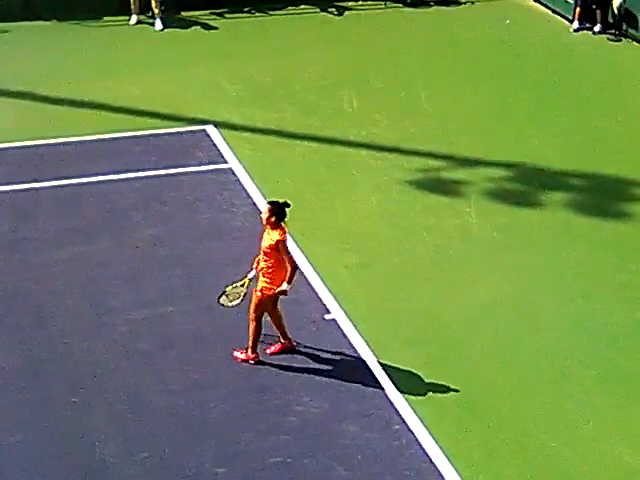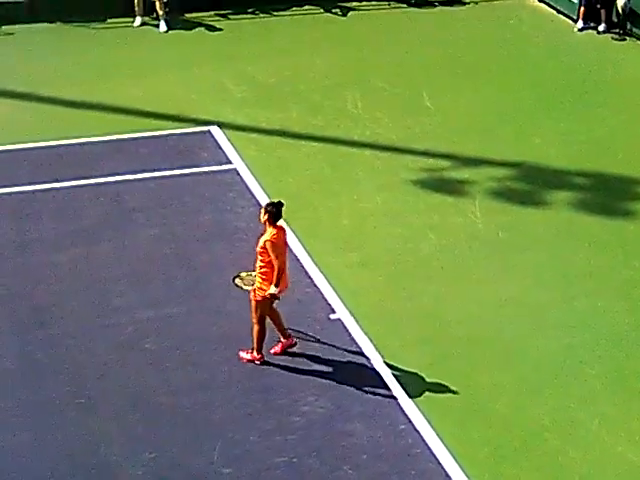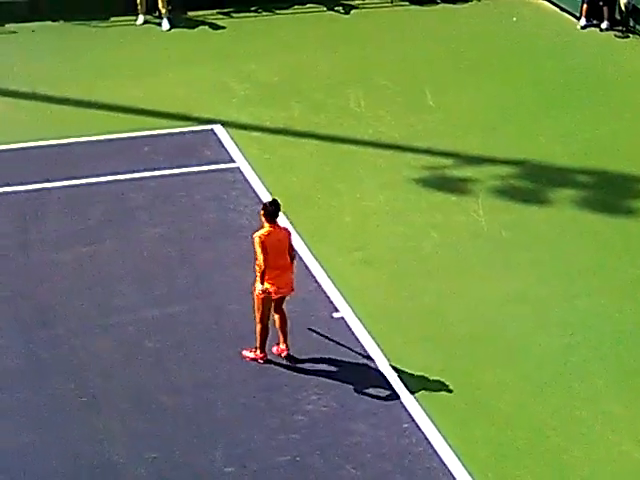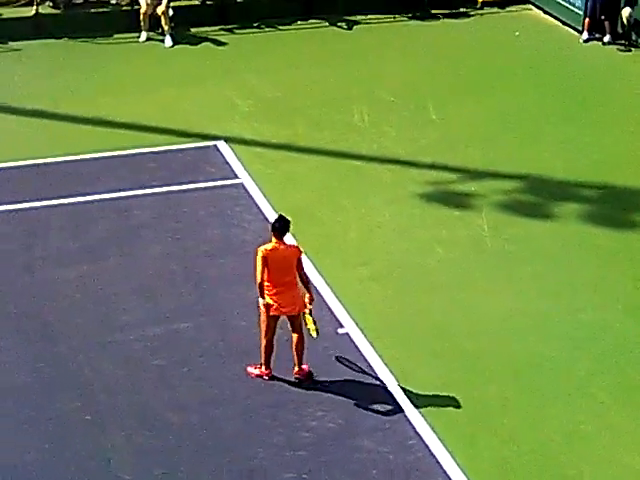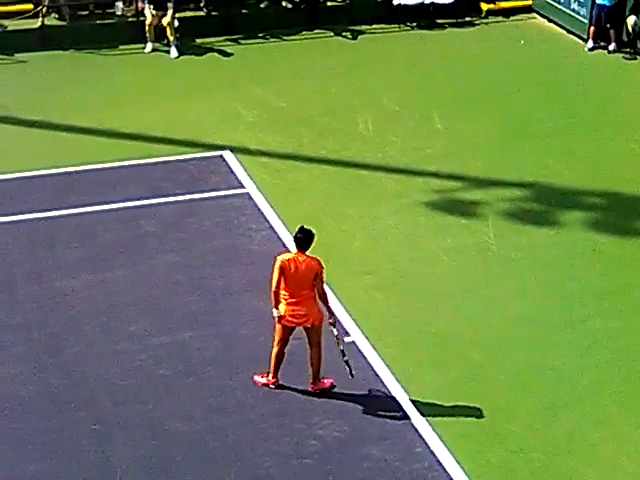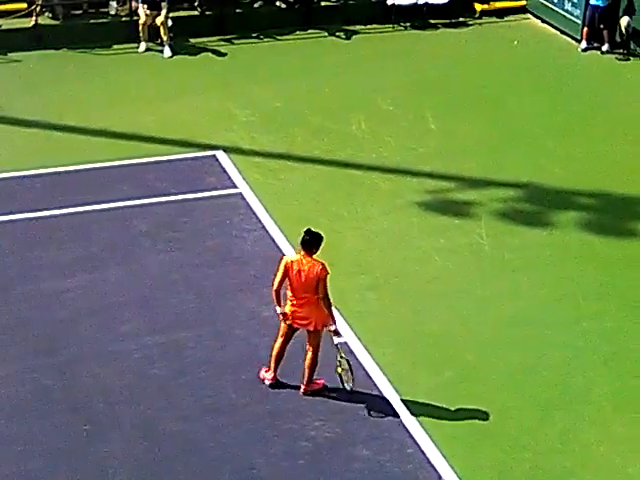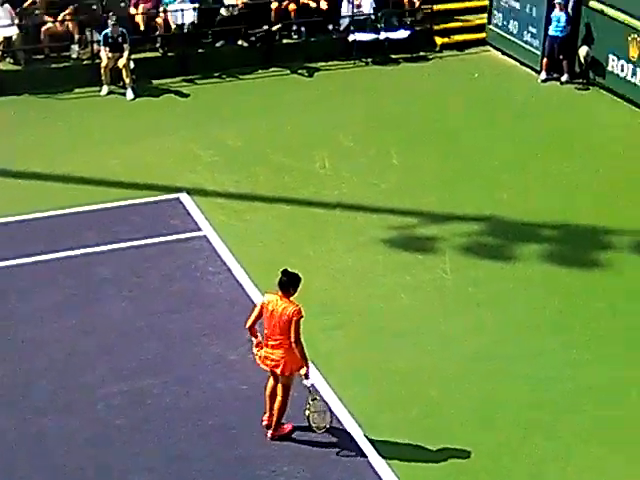
dt=0.2s
person 1, frame 1
left shoulder: (278, 238)
right shoulder: (270, 228)
left elbow: (293, 265)
left wrist: (286, 285)
right wrist: (258, 261)
left hip: (270, 282)
right hip: (267, 277)
left knee: (254, 317)
right knee: (271, 309)
left ankle: (251, 353)
right ankle: (286, 341)
person 1, frame 2
left shoulder: (269, 239)
right shoulder: (279, 230)
left elbow: (280, 266)
left wrist: (274, 288)
left hip: (266, 284)
right hip: (274, 280)
left knee: (258, 320)
right knee: (268, 309)
left ankle: (257, 354)
right ankle: (287, 338)
person 1, frame 3
left shoulder: (260, 236)
right shoulder: (285, 232)
left elbow: (263, 265)
right elbow: (292, 255)
left wrist: (260, 284)
left hip: (268, 283)
right hip: (286, 280)
left knee: (261, 319)
right knee: (278, 310)
left ankle: (260, 353)
right ankle: (283, 347)
person 1, frame 4
left shoulder: (263, 251)
right shoulder: (295, 250)
left elbow: (260, 280)
right elbow: (303, 276)
left wrist: (262, 299)
right wrist: (309, 294)
left hip: (271, 300)
right hip: (293, 298)
left knee: (267, 336)
right knee: (297, 331)
left ankle: (265, 369)
right ankle: (299, 369)
person 1, frame 5
left shoulder: (282, 260)
right shoulder: (315, 264)
left elbow: (274, 289)
right elbow: (321, 292)
left wrist: (276, 310)
right wrist: (330, 313)
left hip: (288, 311)
right hip: (310, 312)
left knee: (279, 345)
right knee: (315, 347)
left ankle: (272, 377)
right ankle: (316, 382)
person 1, frame 6
left shoulder: (288, 261)
right shoulder: (320, 268)
left elbow: (276, 288)
right elbow: (324, 298)
left wrist: (279, 308)
right wrist: (332, 321)
left hip: (292, 311)
right hip: (314, 314)
left knee: (282, 340)
right knee: (313, 349)
left ankle: (271, 374)
right ankle: (307, 384)
person 1, frame 7
left shoulder: (266, 300)
right shoulder: (294, 310)
left elbow: (249, 325)
right elbow: (295, 341)
left wrist: (255, 338)
right wrist: (305, 364)
left hip: (268, 351)
right hip: (286, 357)
left knee: (274, 379)
right knee: (283, 392)
left ankle: (268, 416)
right ankle: (274, 429)
